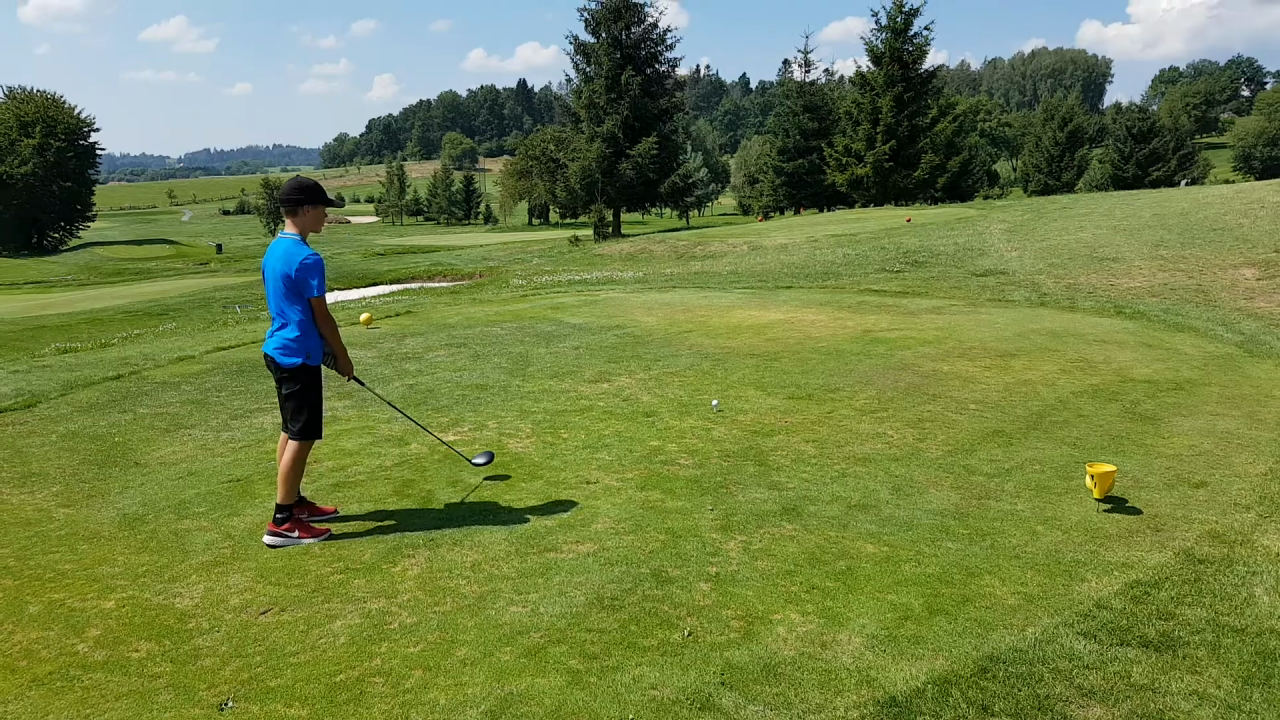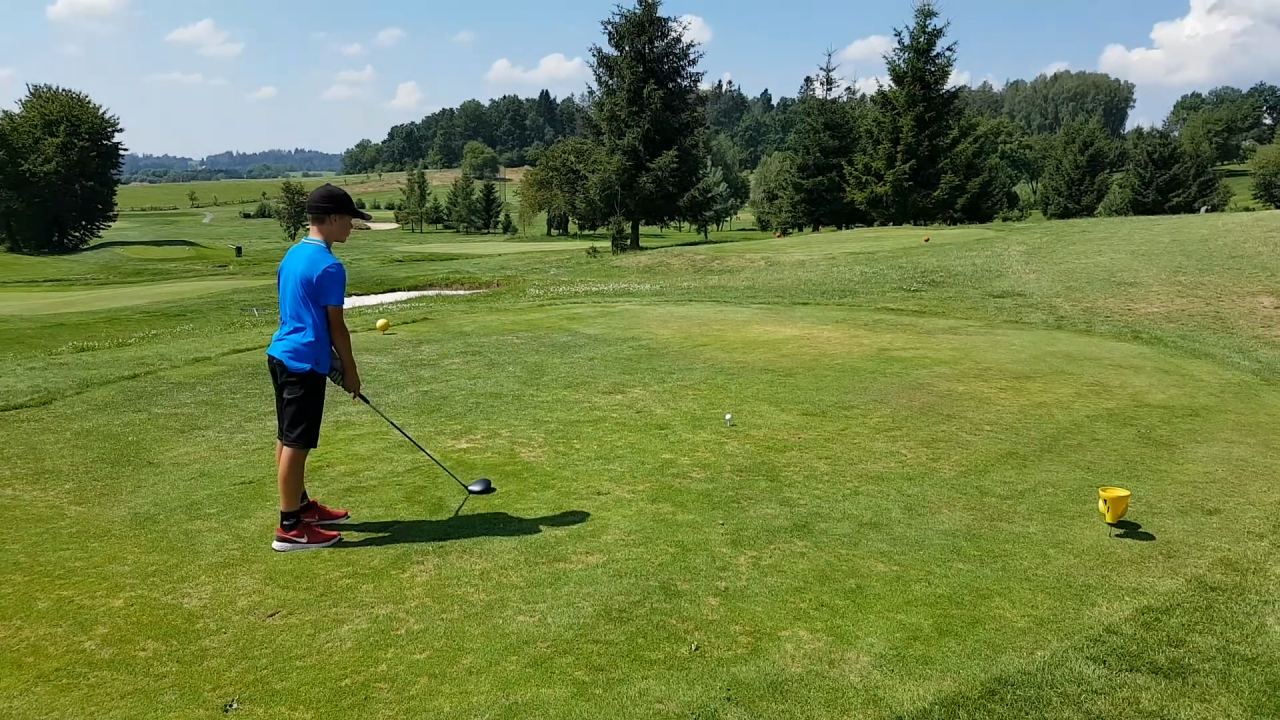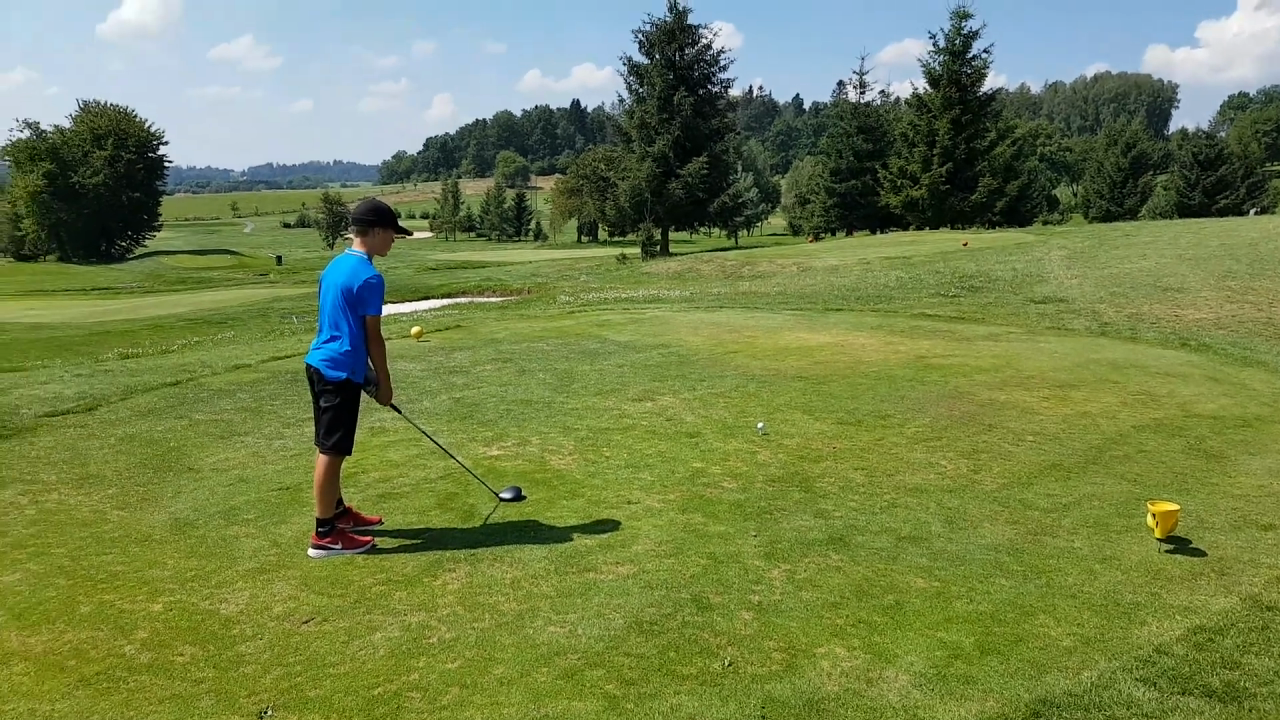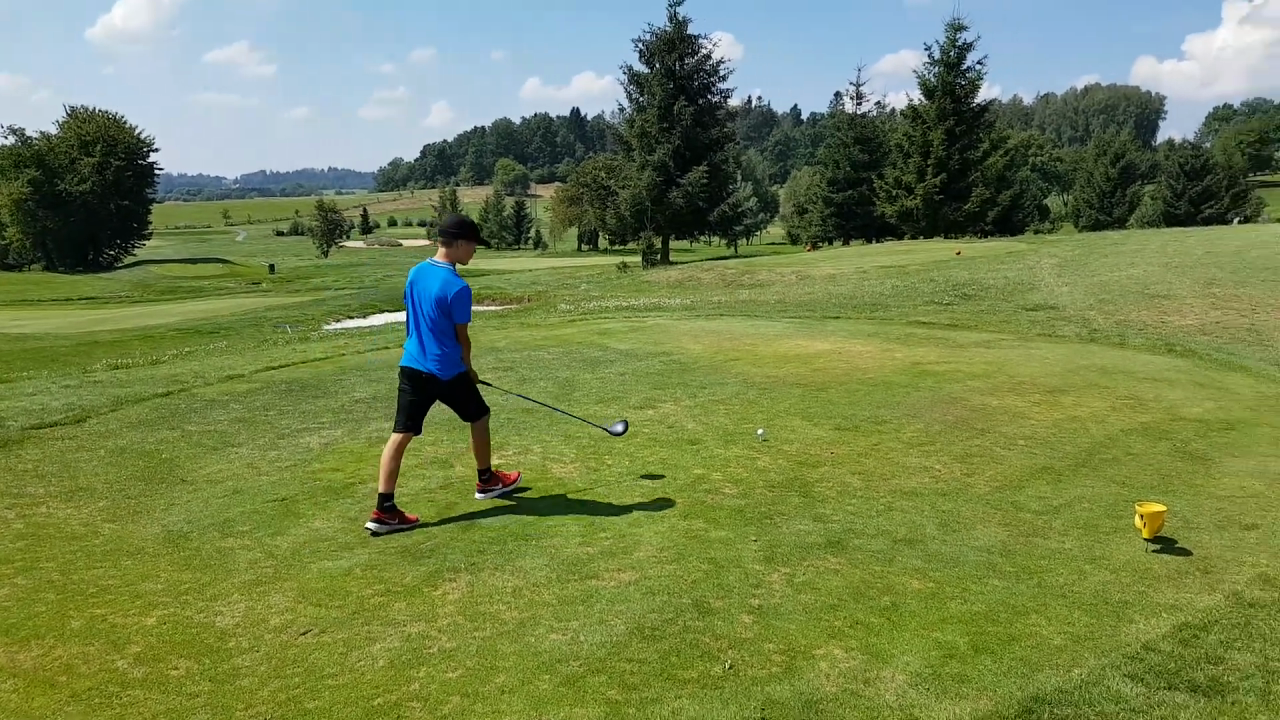
dt=1s
person 1, frame 1
left shoulder: (274, 251)
right shoulder: (306, 258)
right elbow: (321, 316)
left wrist: (323, 349)
right wrist: (341, 355)
left hip: (278, 349)
right hip: (298, 356)
left knee: (292, 432)
right knee: (301, 437)
left ankle: (293, 502)
right ankle: (281, 523)
person 1, frame 2
left shoulder: (292, 255)
right shoulder: (328, 266)
right elbow: (336, 326)
left wrist: (333, 360)
right wrist: (349, 370)
left hip: (282, 354)
right hip: (305, 362)
left knee: (288, 438)
right knee: (296, 444)
left ankle: (301, 506)
right ankle: (289, 528)
person 1, frame 3
left shoulder: (335, 265)
right shoulder: (368, 277)
right elbow: (372, 336)
left wrist: (369, 373)
right wrist: (383, 380)
left hip: (320, 363)
right hip: (340, 371)
left knee: (329, 447)
right knee: (332, 451)
left ankle: (337, 511)
right ankle: (324, 534)
person 1, frame 4
left shoulder: (415, 273)
right shoulder: (458, 287)
right elbow: (462, 336)
right wrist: (467, 370)
left hip: (411, 365)
right hip: (446, 371)
left knee: (402, 434)
right knee: (479, 419)
left ankle: (384, 509)
right ankle: (487, 481)
